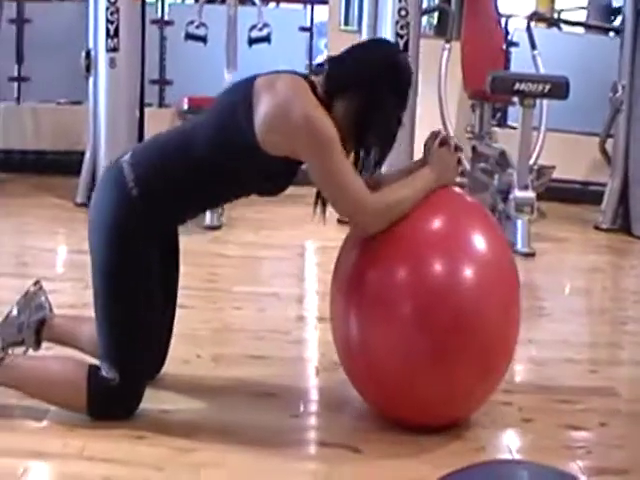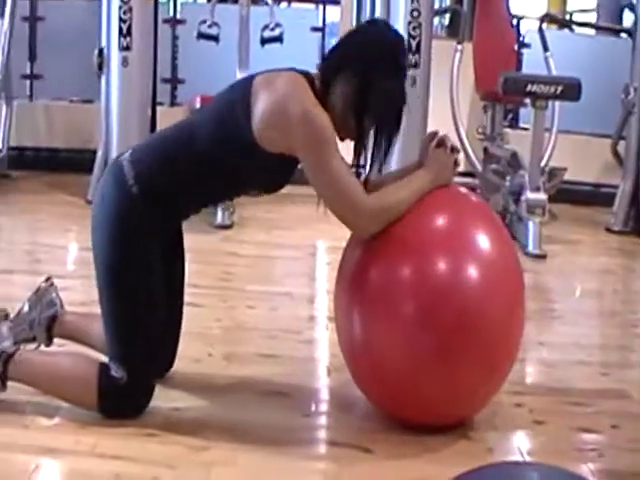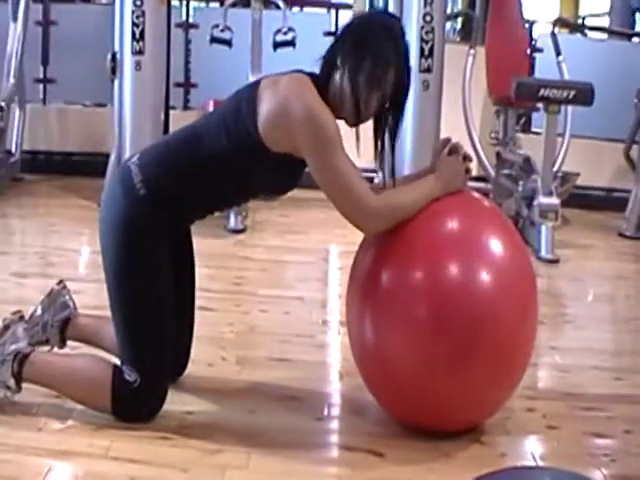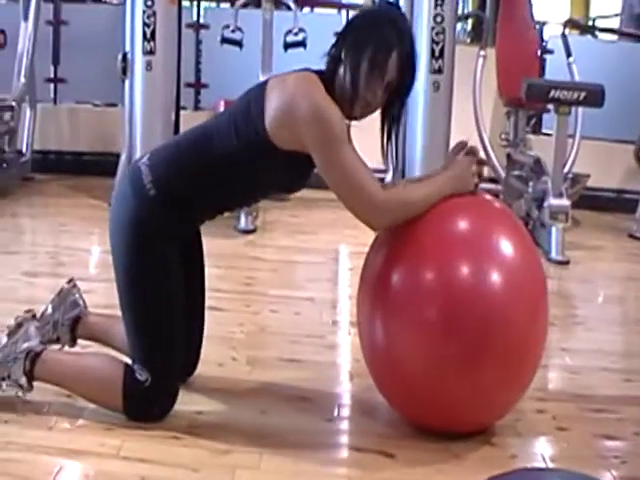
dt=0.2s
person 1, frame 1
left shoulder: (303, 96)
right shoulder: (303, 113)
left elbow: (351, 192)
right elbow: (367, 217)
left wrist: (420, 167)
right wrist: (432, 176)
left hip: (148, 205)
right hip: (129, 207)
left knee: (144, 361)
right knee: (117, 395)
person 1, frame 2
left shoulder: (302, 95)
right shoulder: (299, 108)
left elbow: (350, 193)
right elbow: (361, 217)
left wrist: (416, 168)
right wrist: (428, 177)
left hip: (153, 205)
right hip: (130, 205)
left knee: (156, 358)
right knee: (127, 393)
left ankle: (49, 316)
person 1, frame 3
left shoulder: (310, 99)
right shoulder: (304, 106)
left elbow: (358, 195)
right elbow: (367, 215)
left wrist: (428, 174)
right wrist: (439, 183)
left hip: (162, 210)
right hip: (138, 208)
left knee: (170, 362)
right knee: (140, 398)
left ankle: (62, 320)
person 1, frame 4
left shoulder: (322, 102)
right shoulder: (311, 103)
left elbow: (369, 195)
right elbow: (376, 212)
left wrist: (443, 177)
right wrist: (451, 180)
left hip: (172, 211)
right hip: (148, 209)
left knee: (180, 363)
right knee: (153, 396)
left ankle: (72, 318)
